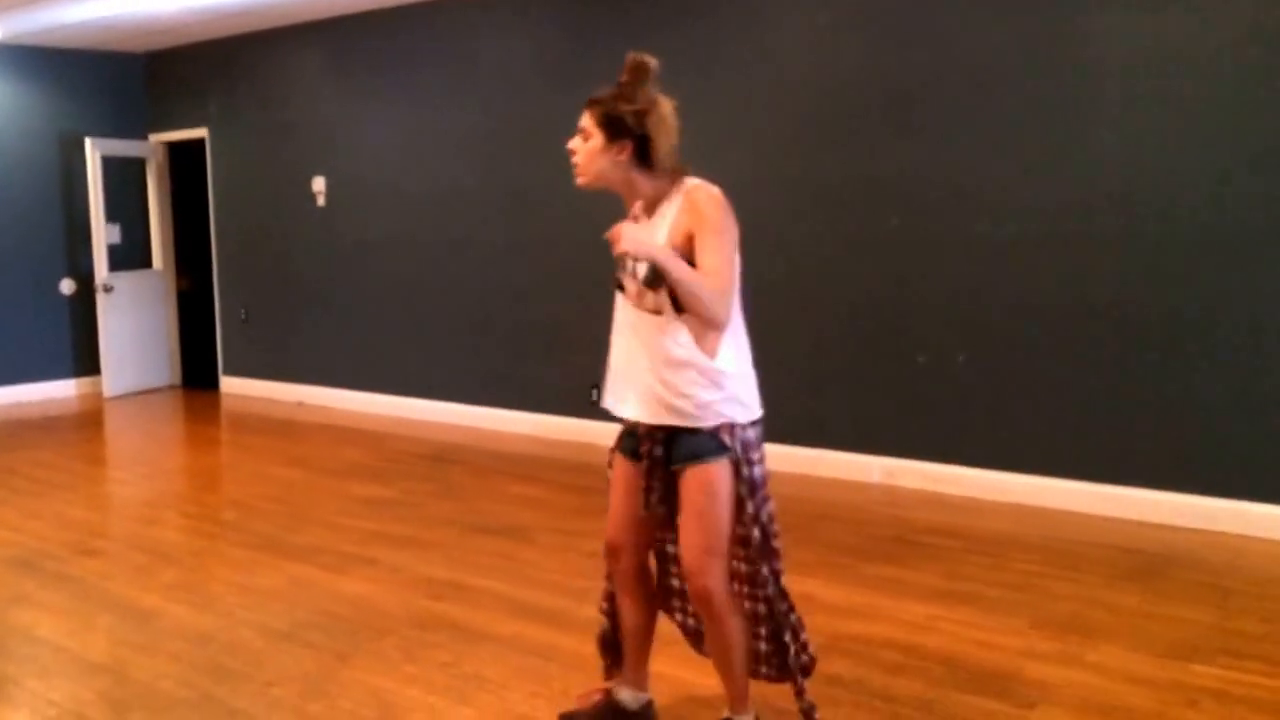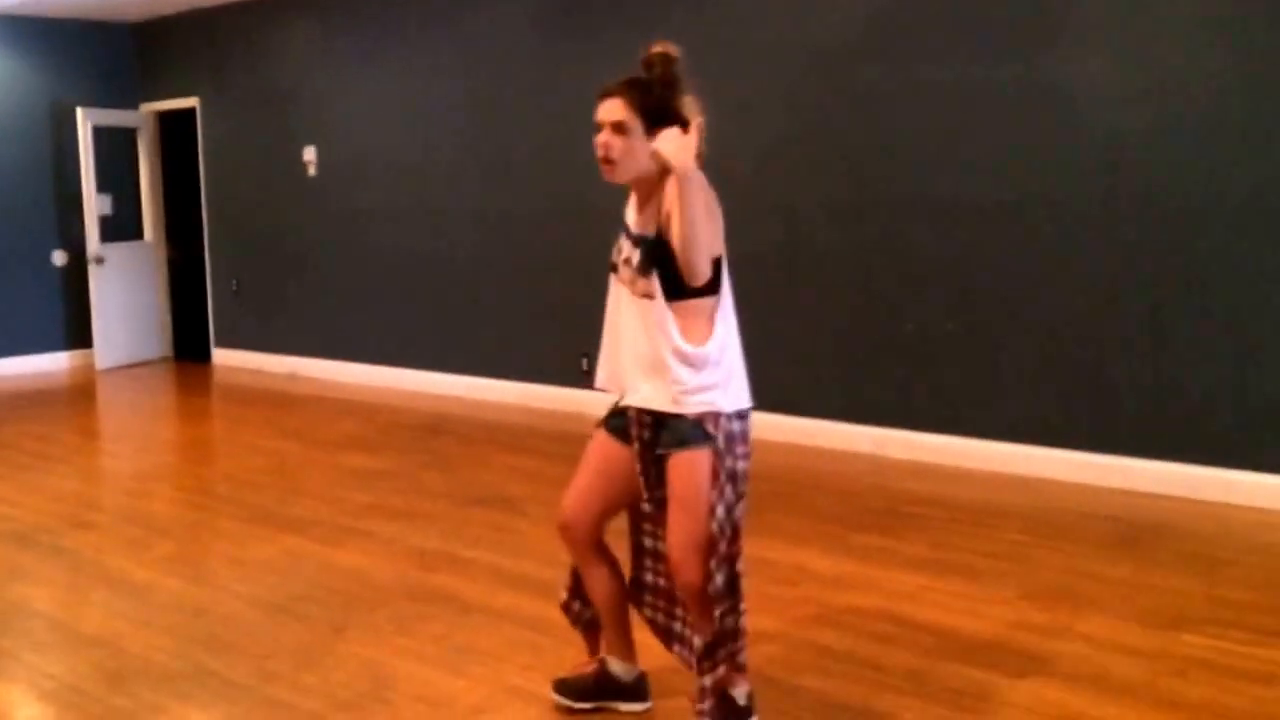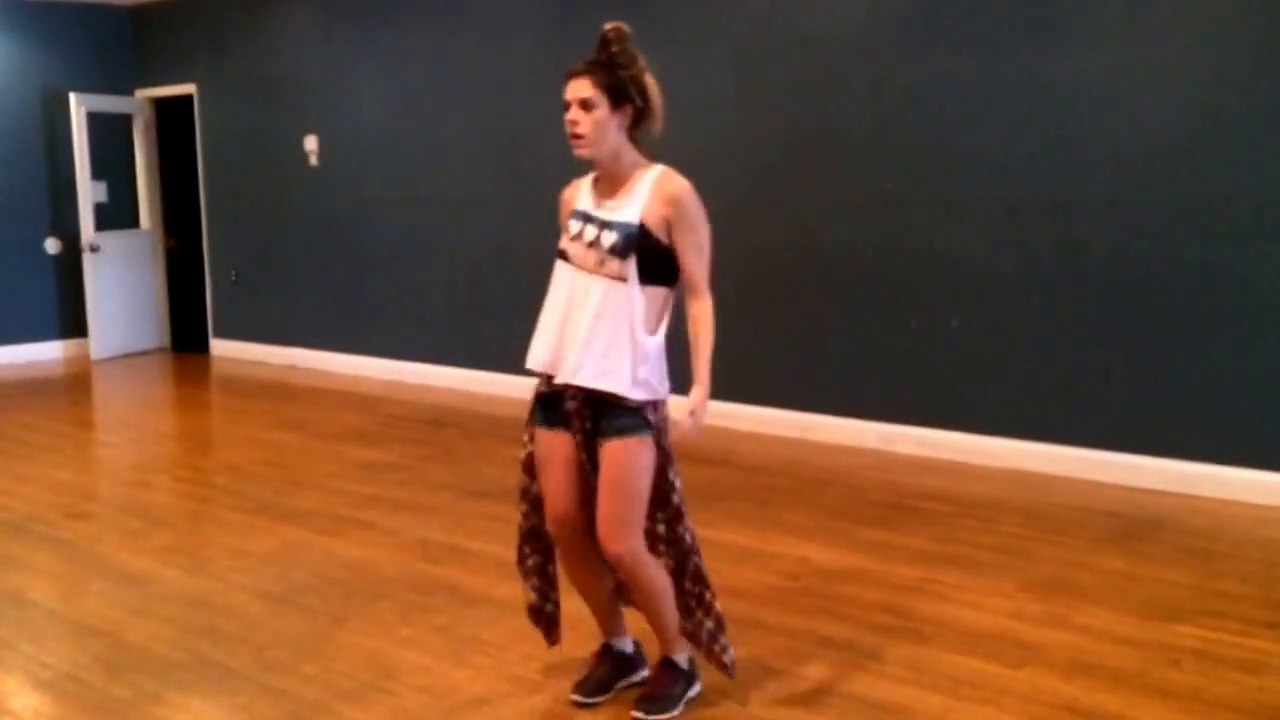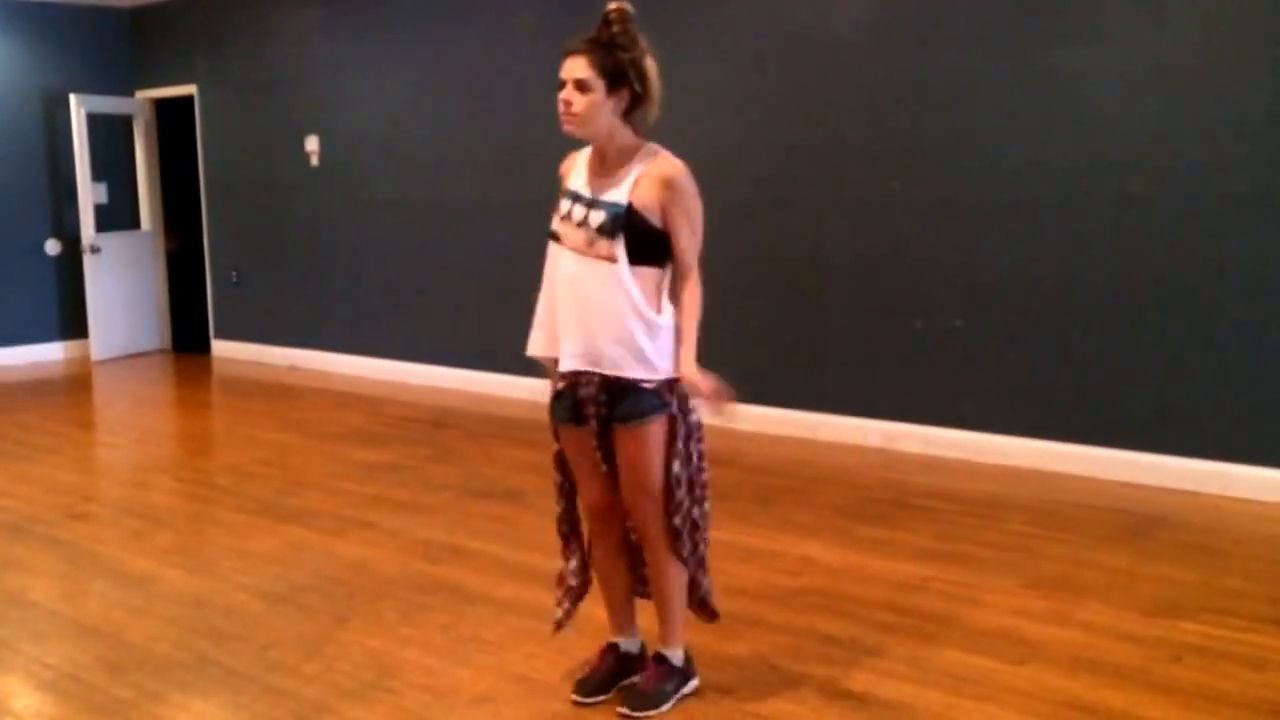
dt=0.7s
person 1, frame 1
left shoulder: (700, 202)
right shoulder: (636, 211)
left elbow: (715, 311)
left wrist: (657, 255)
left hip: (712, 419)
right hip: (647, 414)
left knee: (706, 577)
right knee: (622, 553)
person 1, frame 2
left shoulder: (685, 190)
right shoulder: (636, 195)
left elbow: (696, 272)
left wrist: (683, 172)
left hip: (701, 409)
right hip: (639, 402)
left knee: (690, 568)
right knee: (576, 523)
person 1, frame 3
left shoulder: (669, 193)
right shoulder: (573, 196)
left elbow: (698, 294)
left wrist: (702, 383)
left hip: (626, 393)
right hip: (561, 384)
left knee: (620, 542)
right knee: (561, 527)
left ankle: (679, 660)
right ankle: (618, 648)
person 1, frame 4
left shoulder: (664, 175)
right shoulder: (572, 168)
left elbow: (689, 278)
left wrist: (687, 361)
left hip: (640, 375)
right hip: (575, 372)
left knee: (648, 519)
right knee: (596, 513)
left ankle: (673, 659)
right ankle: (623, 645)
